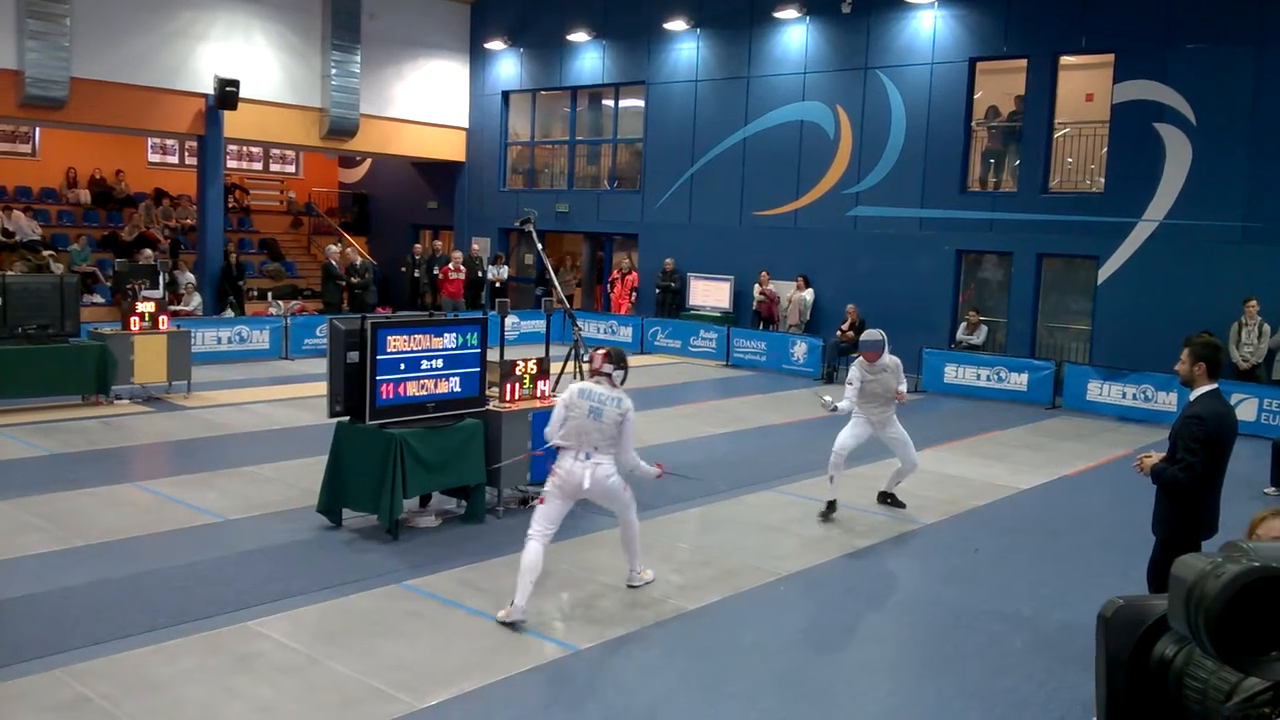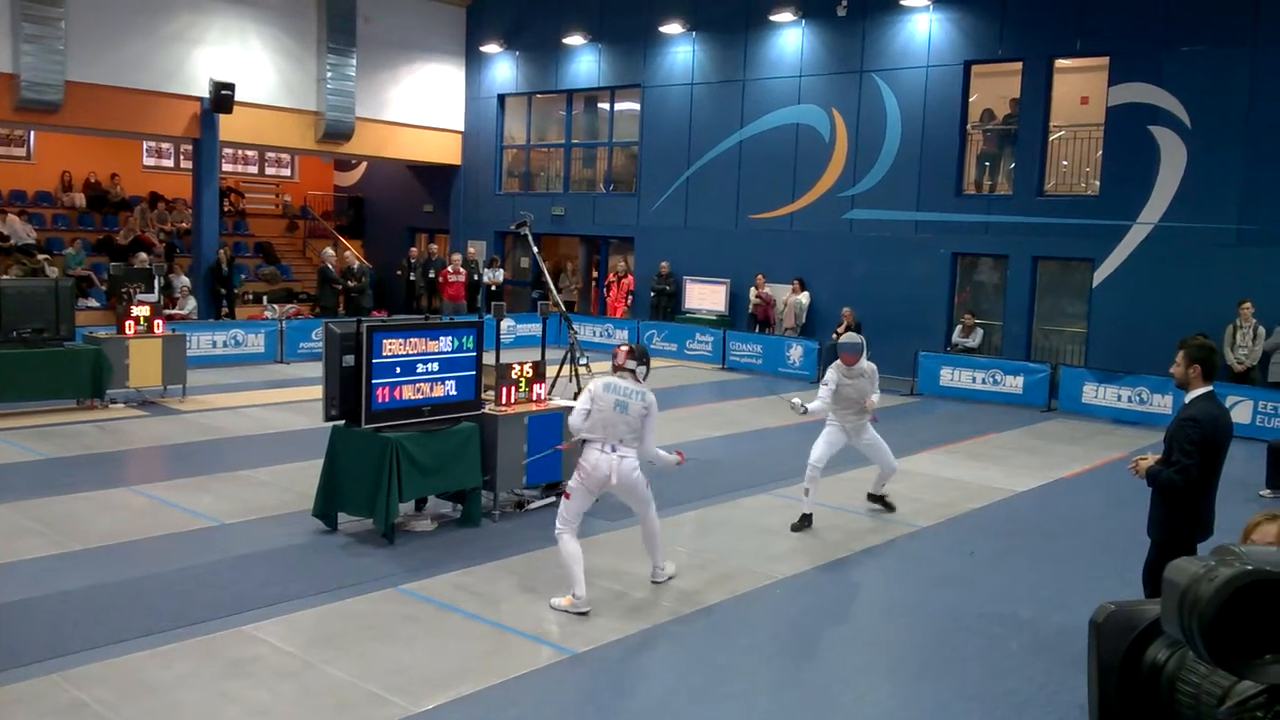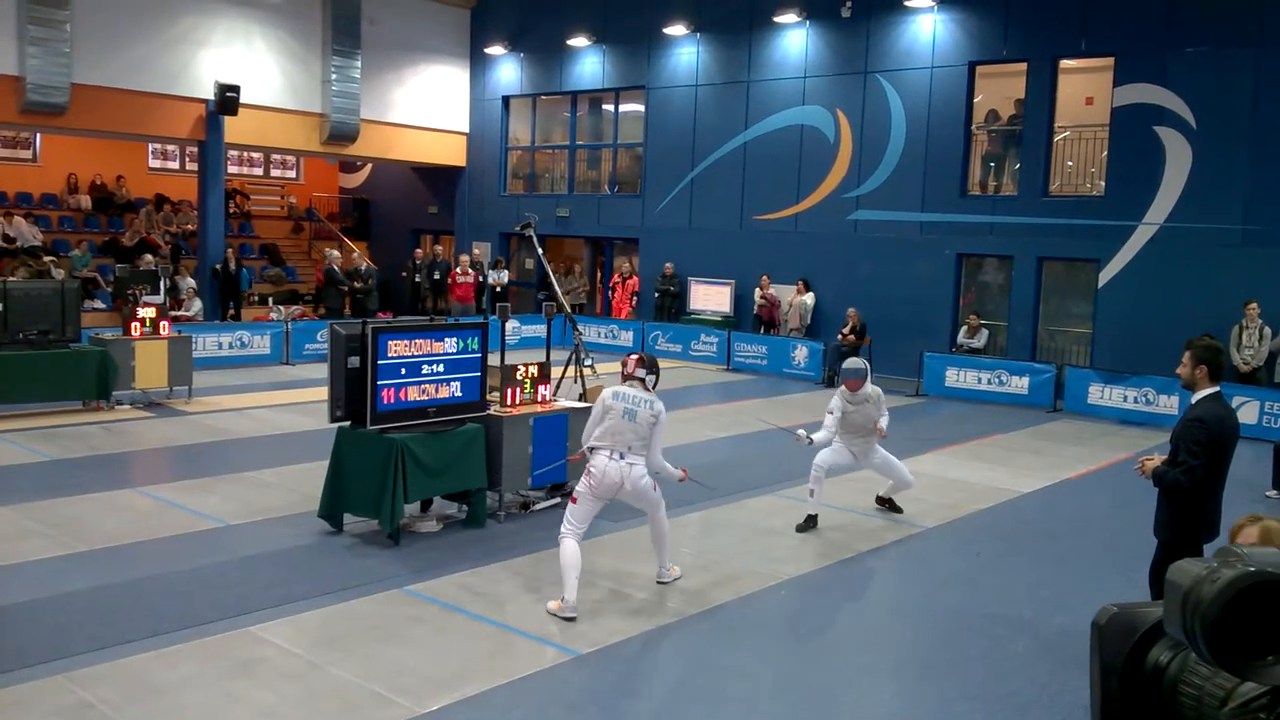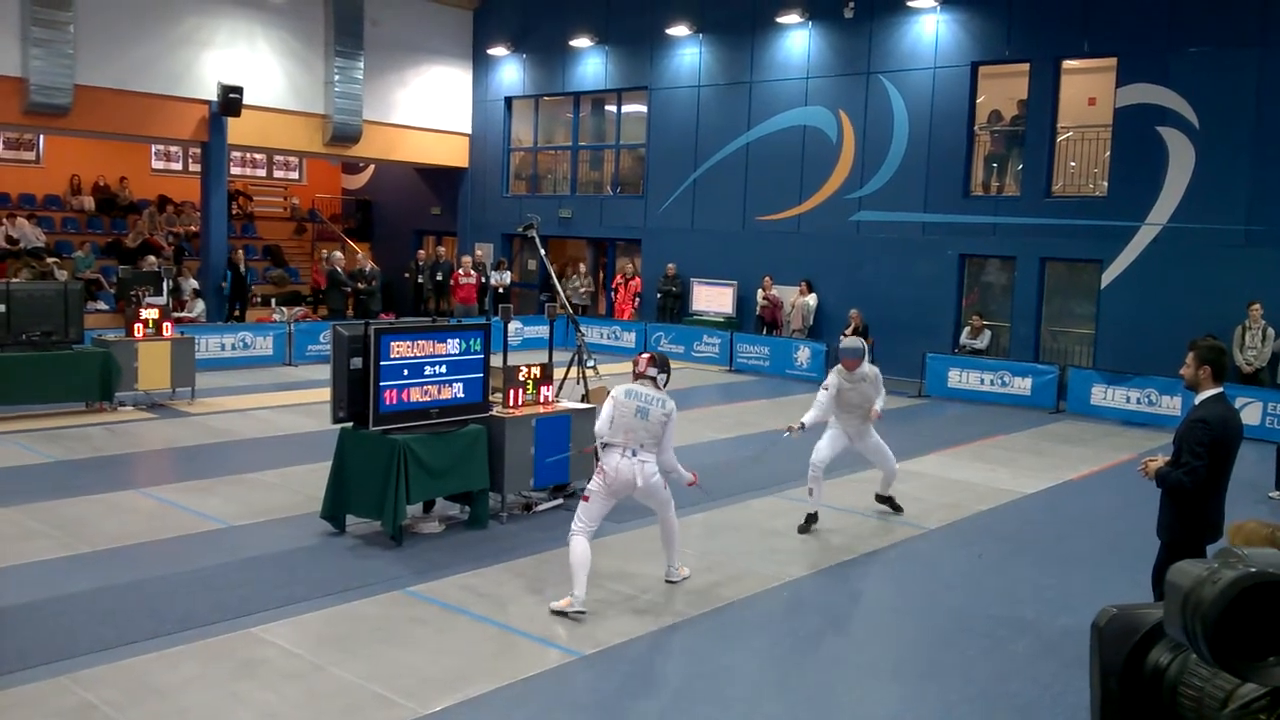
dt=0.4s
person 1, frame 1
left shoulder: (574, 390)
right shoulder: (624, 403)
left elbow: (550, 435)
right elbow: (626, 456)
right wrist: (651, 471)
left hip: (567, 470)
right hip: (603, 474)
left knee: (537, 538)
right knee: (628, 512)
left ankle: (518, 605)
right ankle: (636, 573)
person 1, frame 2
left shoulder: (598, 386)
right shoulder: (647, 398)
left elbow: (574, 425)
right elbow: (646, 449)
right wrist: (671, 459)
left hip: (593, 463)
right hip: (626, 467)
left knee: (565, 531)
right knee: (647, 511)
left ankle: (579, 596)
right ankle: (659, 569)
person 1, frame 3
left shoulder: (609, 394)
right shoulder: (656, 407)
left elbow: (587, 439)
right elbow: (654, 459)
right wrist: (675, 474)
left hip: (600, 470)
right hip: (635, 474)
left knee: (569, 535)
right knee: (658, 511)
left ankle: (568, 602)
right ankle: (665, 569)
person 1, frame 4
left shoulder: (619, 392)
right shoulder: (667, 405)
left elbow: (600, 432)
right elbow: (666, 456)
right wrist: (684, 475)
left hip: (613, 469)
right hip: (646, 472)
left knee: (580, 533)
right knee: (667, 510)
left ankle: (577, 597)
right ankle: (673, 568)
person 2, frame 1
left shoulder: (1196, 415)
right shoulder: (1222, 407)
left elbow: (1184, 477)
left wrist: (1155, 468)
right wrist: (1167, 458)
left hip: (1182, 518)
right hip: (1198, 513)
left knee: (1162, 583)
person 2, frame 2
left shoulder: (1192, 417)
right shoulder: (1217, 410)
left elbow: (1179, 480)
left wrist: (1150, 471)
right wrist: (1161, 460)
left hip: (1177, 520)
right hip: (1193, 516)
left knee: (1157, 585)
person 2, frame 3
left shoulder: (1198, 418)
right shoulder: (1224, 410)
left elbow: (1186, 480)
left wrist: (1156, 471)
right wrist: (1168, 461)
left hip: (1183, 521)
right hip: (1199, 516)
left knee: (1164, 585)
person 2, frame 4
left shoulder: (1201, 419)
right shoulder: (1227, 411)
left elbow: (1189, 481)
left wrist: (1159, 473)
right wrist: (1171, 462)
left hip: (1187, 522)
right hip: (1202, 518)
left knee: (1167, 585)
person 3, frame 1
left shoulder: (894, 363)
right shoulder: (857, 368)
left elbow: (901, 382)
right elbow: (850, 402)
left wrist: (902, 393)
right wrist: (834, 405)
left hip: (888, 420)
right hip: (862, 419)
left knee: (911, 463)
right knee: (839, 450)
left ankle: (885, 494)
right ankle: (831, 502)
person 3, frame 2
left shoulder: (871, 369)
right shoulder: (834, 372)
right elbow: (822, 402)
left wrist: (872, 402)
right wrist: (804, 408)
left hip: (862, 428)
right hip: (837, 426)
left knee: (891, 467)
right knee: (814, 463)
left ankle: (876, 494)
right ankle: (807, 515)
person 3, frame 3
left shoulder: (876, 393)
right shoulder: (839, 398)
left elbow: (883, 414)
right elbow: (827, 433)
left wrist: (882, 426)
right wrist: (810, 439)
left hip: (870, 449)
right hip: (844, 447)
left knee: (907, 482)
right knee: (820, 463)
left ankle: (884, 497)
right ankle: (812, 517)
person 3, frame 4
left shoulder: (873, 373)
right shoulder: (835, 377)
left elbow: (880, 394)
right elbow: (819, 408)
left wrist: (877, 408)
right wrist: (801, 424)
left hip: (864, 430)
right hip: (839, 429)
left knee: (891, 469)
right knee: (817, 462)
left ankle: (883, 495)
right ankle: (812, 514)
